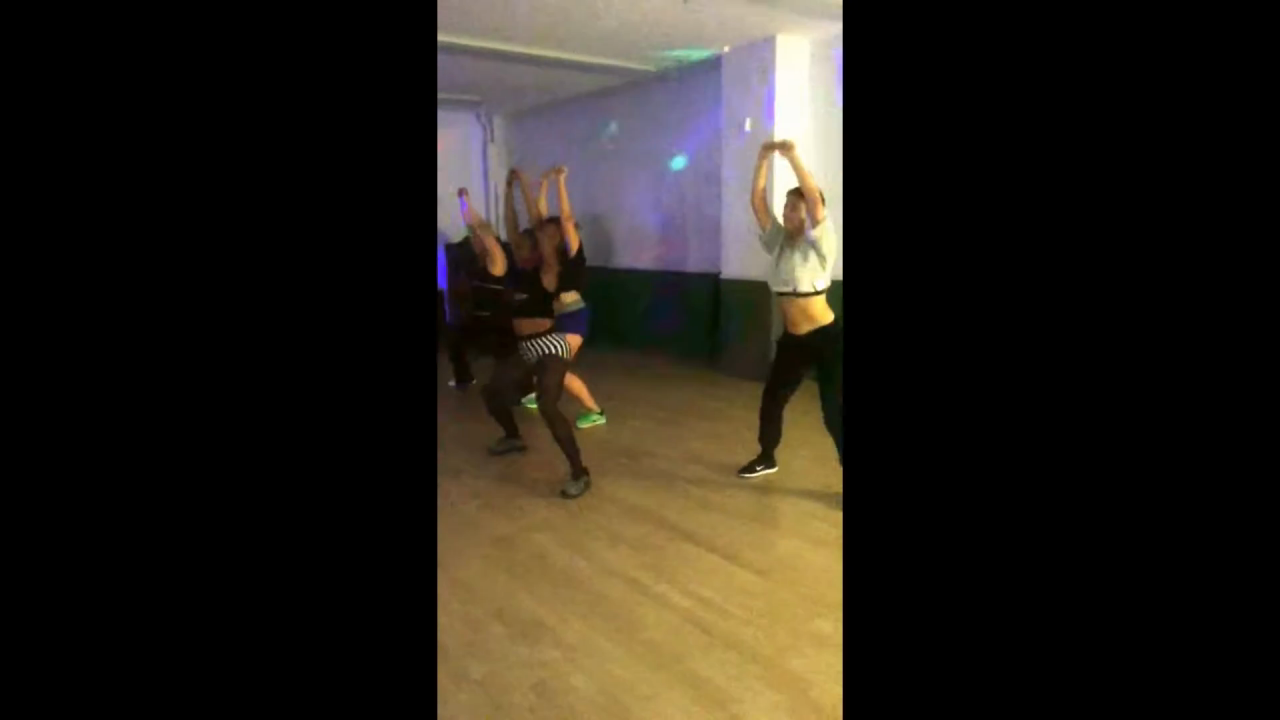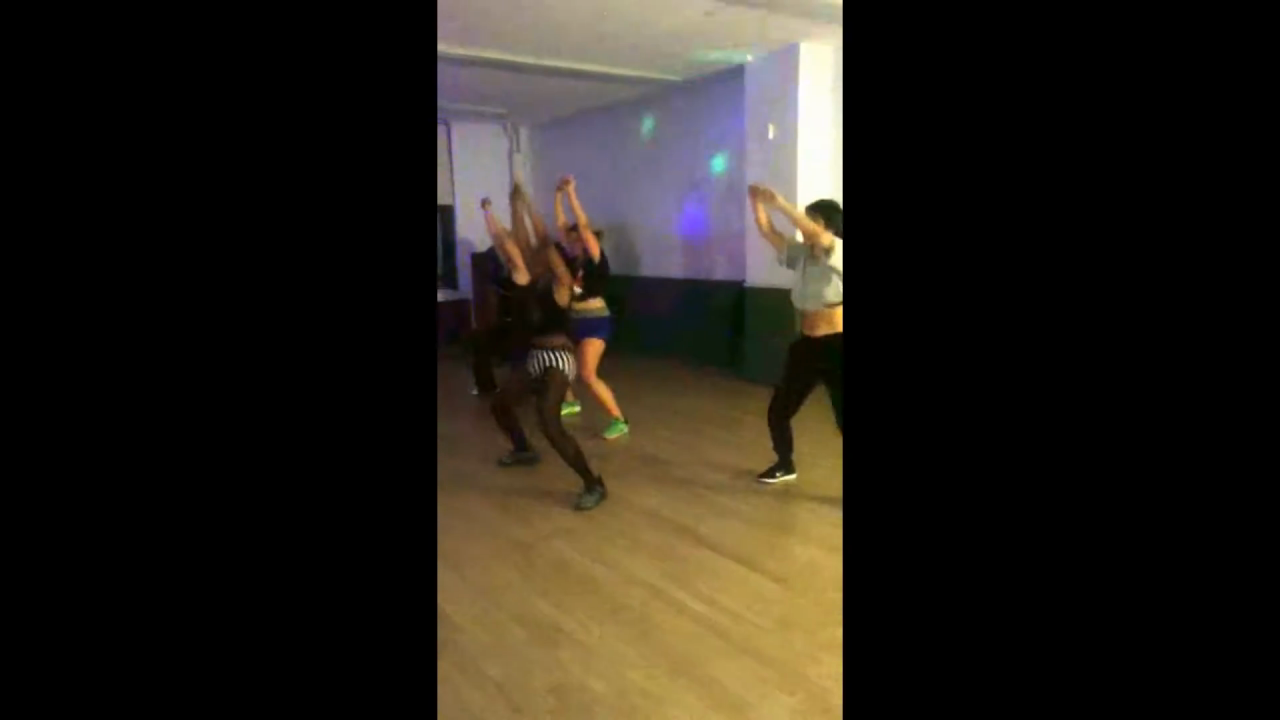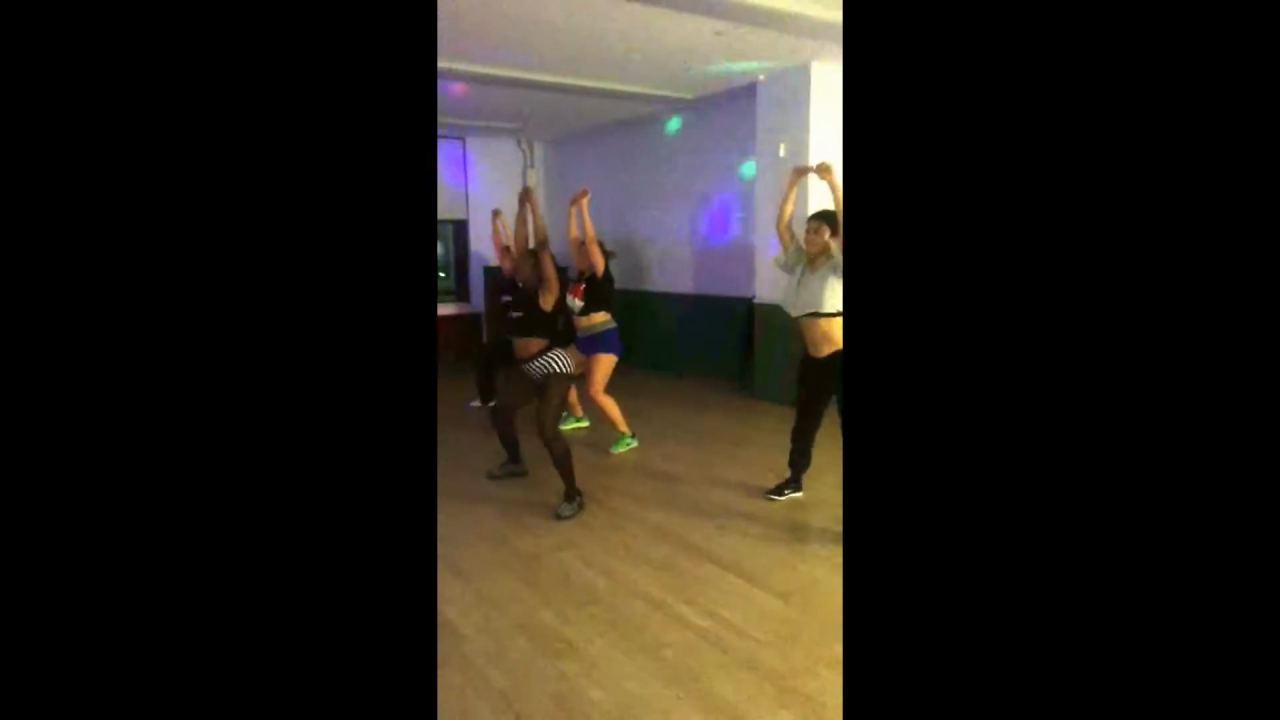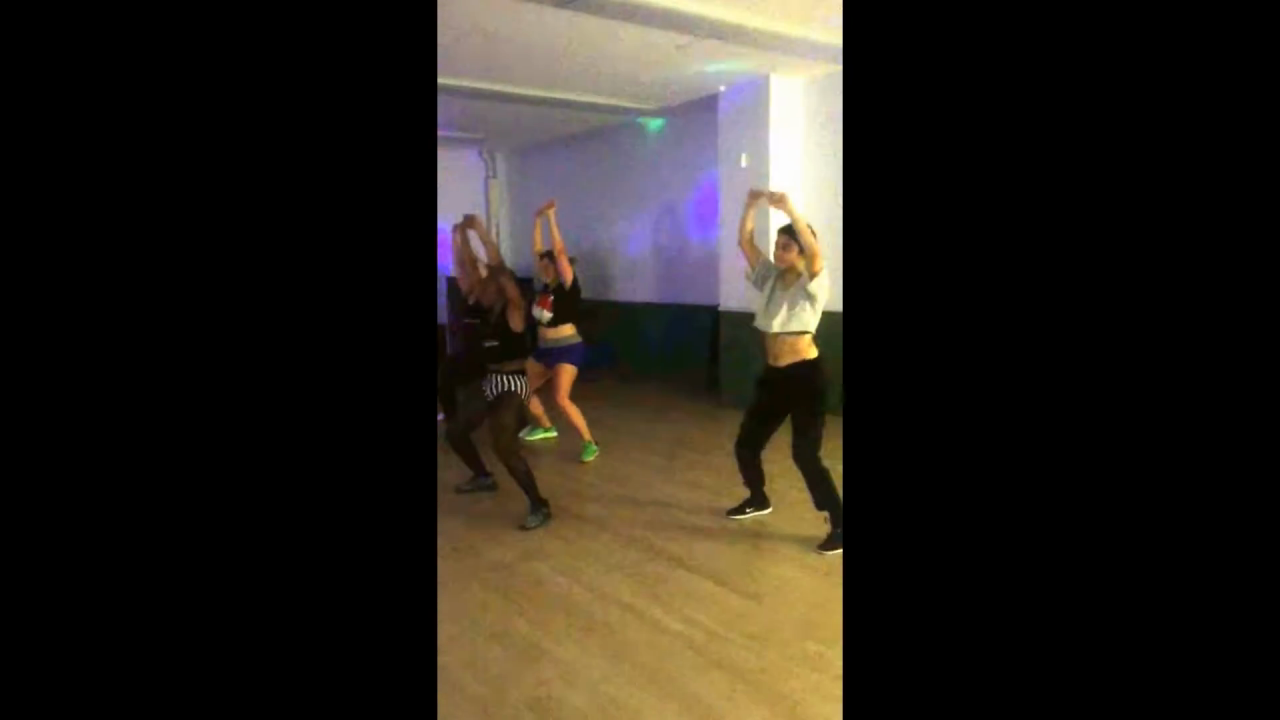
dt=0.7s
person 1, frame 1
left shoulder: (820, 239)
right shoulder: (779, 239)
left elbow: (815, 198)
right elbow: (758, 204)
left wrist: (793, 157)
right wrist: (763, 162)
left hip: (825, 337)
right hip: (792, 339)
left knee: (834, 412)
right knee: (772, 400)
right ankle: (766, 458)
person 1, frame 2
left shoulder: (837, 252)
right shoulder: (800, 254)
left elbow: (812, 230)
right elbow: (768, 232)
left wrist: (780, 203)
right wrist: (757, 202)
left hip: (835, 345)
right hip: (806, 345)
left knee: (843, 418)
right knee: (778, 410)
right ankle: (785, 463)
person 1, frame 3
left shoulder: (839, 264)
right shoulder: (800, 263)
left elbow: (842, 223)
right elbow: (782, 226)
left wrist: (832, 182)
right wrist: (794, 184)
left hip: (838, 359)
right hip: (813, 361)
right knee: (804, 426)
right ankle: (796, 479)
person 1, frame 4
left shoulder: (811, 283)
right shoulder: (770, 277)
left elbow: (814, 252)
right elbow: (744, 241)
left wrist: (789, 209)
right wrist: (752, 204)
left hip: (805, 374)
right hip: (774, 375)
left knee: (804, 453)
right knee: (746, 443)
left ankle: (839, 525)
right ankle: (758, 498)
person 2, frame 1
left shoulder: (547, 271)
right shoulder: (520, 270)
left elbow: (538, 229)
right elbow: (513, 231)
left hip: (550, 346)
right hip: (526, 346)
left knee: (547, 406)
right knee: (492, 392)
left ankle: (579, 472)
right ankle: (513, 437)
person 2, frame 2
left shoulder: (561, 285)
right shoulder: (534, 285)
left elbow: (546, 244)
right elbow: (523, 244)
left wrist: (525, 202)
right wrist: (516, 205)
left hip: (557, 360)
right hip: (536, 359)
left knee: (548, 423)
right knee: (500, 403)
left ankle: (594, 484)
right ankle: (523, 450)
person 2, frame 3
left shoulder: (547, 290)
right shoulder: (523, 288)
left elbow: (542, 247)
right elbow: (519, 248)
left wrist: (533, 205)
right wrist: (521, 210)
left hip: (553, 365)
right hip: (528, 367)
left knee: (547, 429)
right knee: (501, 413)
left ankle: (572, 495)
right ankle: (515, 463)
person 2, frame 4
left shoulder: (514, 310)
right shoulder: (488, 311)
left elbow: (500, 270)
left wrist: (481, 231)
right wrist: (464, 234)
left hip: (512, 385)
right hip: (490, 384)
left knee: (503, 446)
right knee: (455, 431)
left ankle: (539, 505)
right ankle: (483, 477)
person 3, frame 1
left shoulder: (572, 253)
right shoulder: (547, 253)
left elbow: (567, 219)
right elbow: (540, 216)
left wrist: (560, 182)
right wrist: (543, 182)
left hip: (573, 315)
right hip: (552, 315)
left ankle: (595, 412)
person 3, frame 2
left shoulder: (596, 261)
right shoulder: (572, 260)
left elbow: (583, 226)
right elbow: (562, 225)
left wrist: (571, 192)
right wrist: (559, 195)
left hip: (595, 322)
right hip: (573, 321)
left knee: (587, 374)
left ankle: (619, 420)
right ankle: (570, 402)
person 3, frame 3
left shoulder: (602, 276)
right shoulder: (582, 273)
left elbow: (590, 241)
right elbow: (574, 240)
left wrist: (584, 207)
right wrist: (572, 208)
left hip: (605, 337)
right hip: (584, 338)
left knee: (595, 391)
left ankle: (628, 435)
right ankle: (578, 417)
person 3, frame 4
left shoulder: (568, 287)
right shoulder: (546, 286)
left elbow: (560, 252)
right elbow: (538, 251)
left wrist: (551, 217)
right wrist: (538, 220)
left hip: (568, 348)
right hip: (545, 349)
left knee: (561, 398)
left ankle: (590, 443)
right ankle: (546, 427)
person 4, frame 1
left shoulder: (496, 257)
right shoulder: (477, 259)
left elbow: (479, 227)
right elbow: (471, 225)
left wrist: (466, 200)
right wrist: (463, 200)
left hip: (498, 319)
right hip: (478, 317)
left knee: (506, 354)
right knee: (455, 339)
right ankle: (464, 378)
person 4, frame 2
right shoulder: (501, 268)
right elbow: (495, 235)
right wrist: (486, 211)
right hip: (504, 325)
right knee: (480, 343)
right ankle: (486, 386)
person 4, frame 3
right shoulder: (507, 278)
left elbow: (513, 248)
right elbow: (499, 247)
left wrist: (501, 221)
right wrist: (494, 221)
right hip: (508, 338)
right knee: (485, 358)
right ankle: (488, 398)
person 4, frame 4
right shoulder: (468, 296)
left elbow: (474, 263)
right elbow: (460, 262)
left wrist: (463, 236)
right wrist: (456, 236)
left hip: (482, 354)
right hip: (467, 353)
right ankle: (451, 414)
